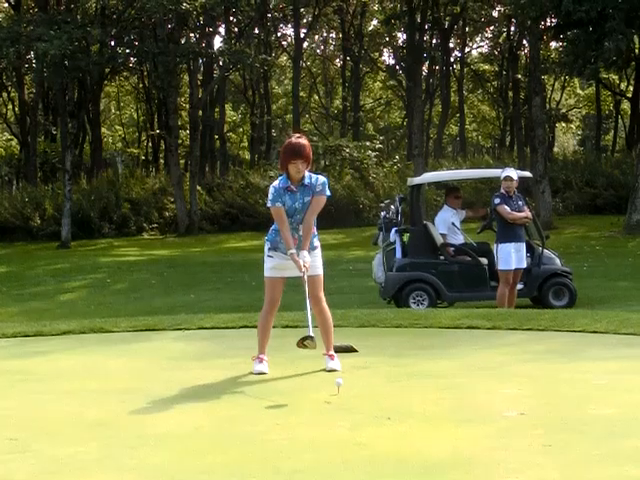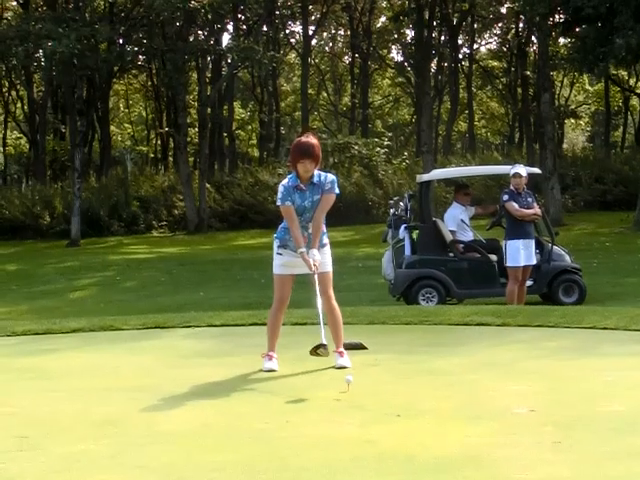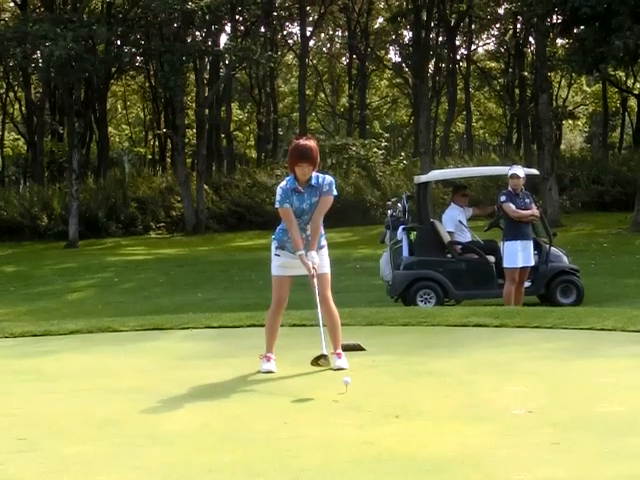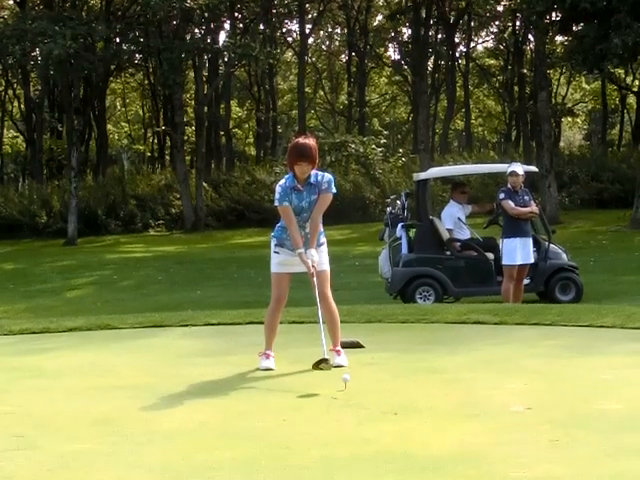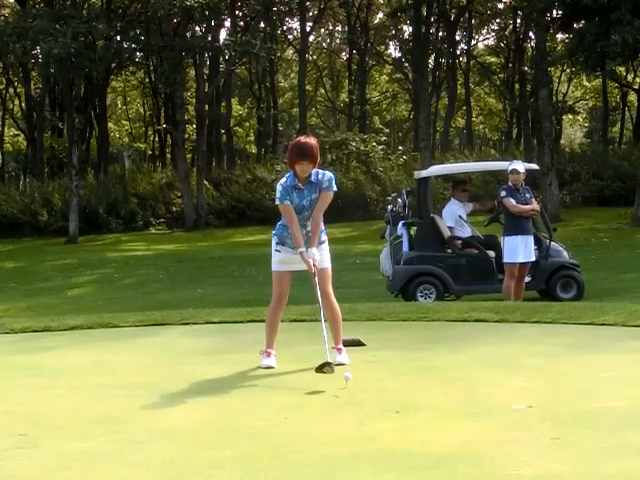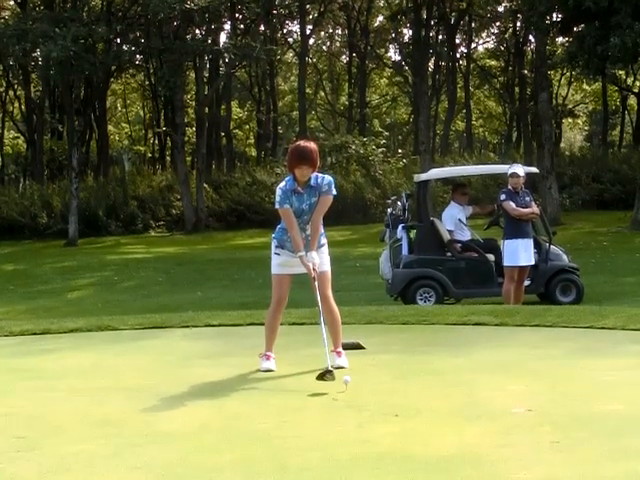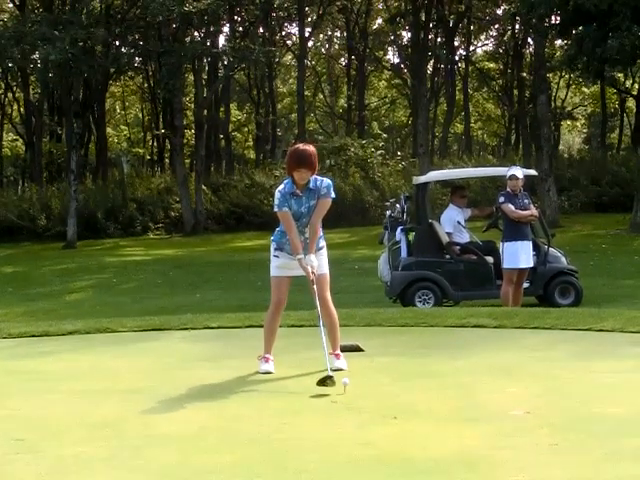
dt=0.4s
person 1, frame 1
left shoulder: (319, 183)
right shoulder: (276, 188)
left elbow: (309, 219)
right elbow: (283, 225)
left wrist: (304, 251)
right wrist: (294, 255)
left hip: (310, 248)
right hip: (278, 250)
left knee: (318, 301)
right knee: (271, 303)
left ankle: (330, 353)
right ankle: (261, 356)
person 1, frame 2
left shoulder: (328, 181)
right shoulder: (285, 187)
left elbow: (319, 218)
right elbow: (293, 224)
left wrist: (314, 250)
right wrist: (303, 254)
left hip: (319, 246)
right hip: (287, 247)
left knee: (327, 298)
right knee: (280, 301)
left ankle: (340, 350)
right ankle: (270, 353)
person 1, frame 3
left shoulder: (326, 183)
right shoulder: (284, 189)
left elbow: (317, 219)
right elbow: (292, 227)
left wrist: (312, 252)
right wrist: (302, 256)
left hip: (317, 247)
right hip: (286, 249)
left knee: (325, 299)
right knee: (278, 302)
left ankle: (338, 352)
right ankle: (268, 355)
person 1, frame 4
left shoulder: (325, 180)
right shoulder: (283, 187)
left elbow: (316, 217)
right elbow: (292, 224)
left wrist: (312, 250)
right wrist: (302, 255)
left hip: (316, 244)
right hip: (285, 246)
left knee: (325, 296)
right knee: (278, 299)
left ankle: (337, 349)
right ankle: (267, 352)
person 1, frame 5
left shoulder: (326, 179)
right shoulder: (283, 186)
left elbow: (317, 216)
right elbow: (293, 223)
left wrist: (313, 249)
right wrist: (303, 253)
left hip: (317, 242)
right hip: (286, 244)
left knee: (326, 294)
right knee: (279, 297)
left ankle: (339, 347)
right ankle: (268, 350)
person 1, frame 6
left shoulder: (325, 183)
right shoulder: (283, 190)
left elbow: (317, 219)
right elbow: (292, 227)
left wrist: (312, 252)
right wrist: (303, 257)
left hip: (317, 245)
right hip: (286, 248)
left knee: (326, 297)
right knee: (279, 300)
left ankle: (338, 351)
right ankle: (268, 353)
person 1, frame 7
left shoulder: (324, 186)
right shoulder: (282, 192)
left elbow: (315, 222)
right elbow: (291, 230)
left wrist: (311, 255)
right wrist: (301, 260)
left hip: (315, 247)
right hip: (284, 250)
left knee: (325, 300)
right knee: (277, 303)
left ankle: (336, 353)
right ankle: (266, 356)
person 2, frame 1
left shoulder: (519, 197)
right shoulder: (498, 198)
left elbow: (529, 218)
right elbow: (508, 215)
left wrist: (515, 217)
right wrist: (524, 214)
left hip: (520, 243)
right hip: (505, 243)
left knee: (514, 284)
right knee: (505, 283)
person 2, frame 2
left shoulder: (529, 194)
right shoulder: (507, 194)
left elbow: (539, 214)
right elbow: (516, 212)
left wrist: (523, 214)
right wrist: (532, 211)
left hip: (529, 239)
right hip: (514, 240)
left knee: (523, 280)
right knee: (515, 279)
person 2, frame 3
left shoulder: (527, 195)
right shoulder: (504, 195)
left elbow: (536, 215)
right elbow: (513, 213)
left wrist: (521, 216)
right wrist: (530, 212)
left hip: (527, 241)
right hip: (511, 241)
left knee: (521, 281)
right knee: (511, 281)
person 2, frame 4
left shoulder: (526, 192)
right shoulder: (503, 193)
left elbow: (536, 212)
right elbow: (512, 210)
left wrist: (520, 213)
right wrist: (529, 210)
left hip: (526, 238)
right hip: (510, 238)
left knee: (520, 279)
right knee: (509, 278)
person 2, frame 5
left shoulder: (527, 190)
right shoulder: (504, 190)
left elbow: (537, 210)
right elbow: (514, 208)
left wrist: (521, 211)
right wrist: (531, 207)
left hip: (528, 236)
right hip: (512, 236)
left knee: (522, 276)
right knee: (511, 276)
person 2, frame 6
left shoulder: (527, 193)
right shoulder: (504, 194)
left elbow: (536, 213)
right elbow: (514, 211)
left wrist: (521, 214)
right wrist: (530, 210)
left hip: (527, 239)
right hip: (511, 239)
left knee: (521, 280)
right knee: (510, 279)
person 2, frame 7
left shoulder: (525, 196)
right shoulder: (503, 196)
left elbow: (535, 216)
right elbow: (513, 213)
left wrist: (520, 216)
right wrist: (529, 213)
left hip: (526, 241)
right hip: (510, 242)
left knee: (520, 282)
right knee: (509, 281)
